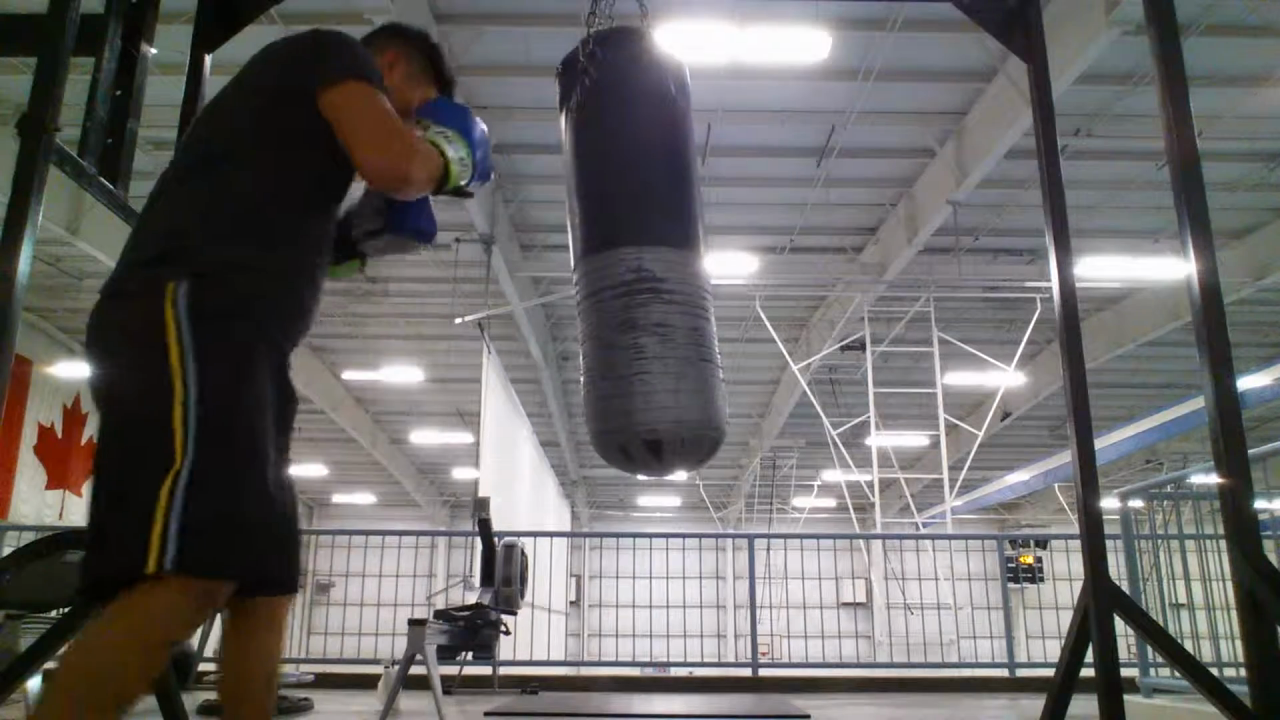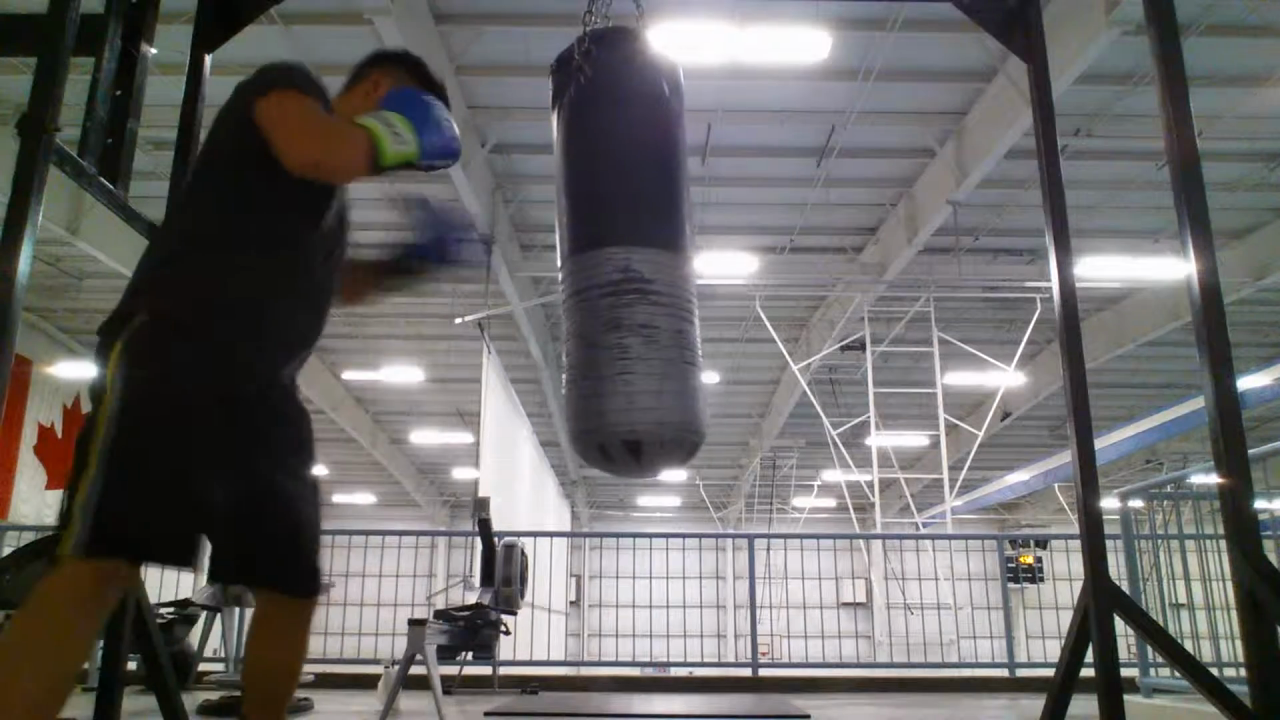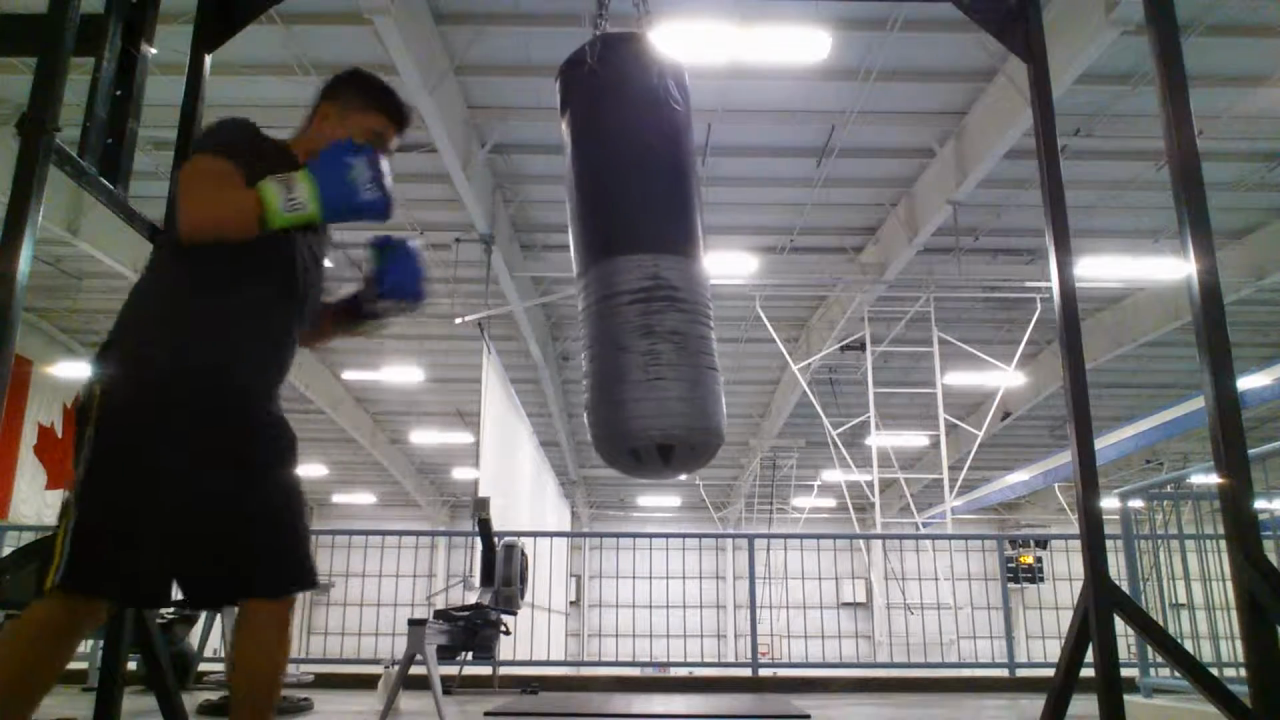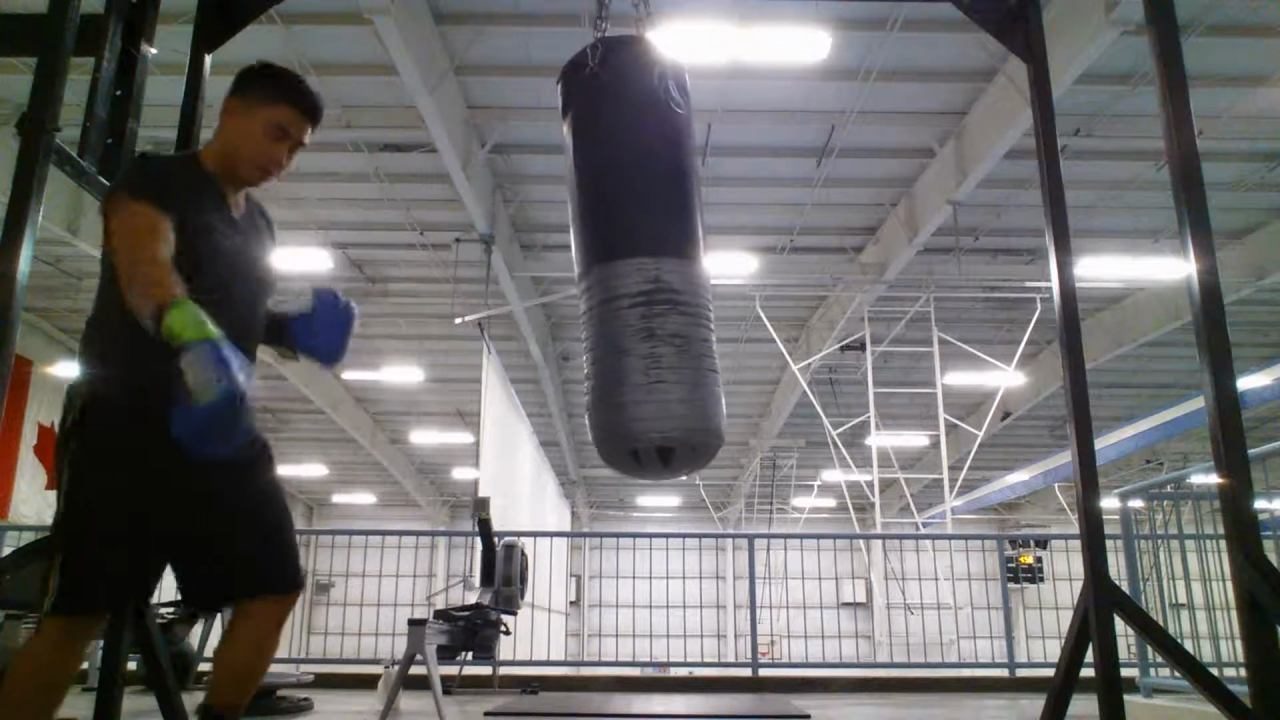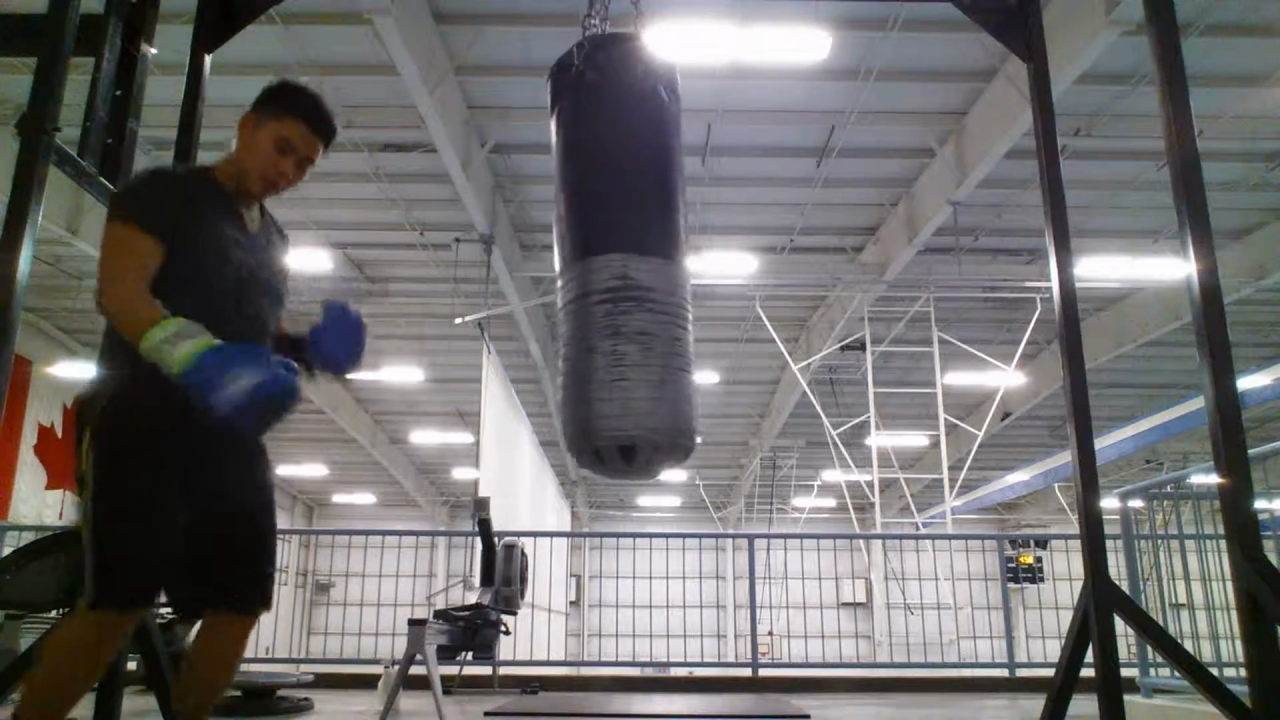
dt=0.3s
person 1, frame 1
left shoulder: (287, 113)
right shoulder: (329, 53)
right elbow: (394, 166)
right wrist: (450, 147)
left hip: (228, 354)
right hip: (192, 329)
left knee: (262, 589)
right knee: (188, 580)
person 1, frame 2
left shoulder: (327, 197)
right shoulder: (291, 86)
left elbow: (342, 282)
right elbow: (321, 153)
left wrist: (414, 260)
right wrist: (401, 132)
left hip: (258, 389)
right hip: (173, 354)
left knee: (293, 590)
right knee: (101, 567)
person 1, frame 3
left shoulder: (307, 226)
right shoulder: (238, 143)
right elbow: (201, 216)
left wrist: (370, 301)
right wrist: (320, 189)
left hip: (241, 416)
right hip: (150, 394)
left knee: (273, 595)
right knee: (80, 597)
person 1, frame 4
left shoulder: (255, 224)
right shoulder: (154, 178)
right elbow: (145, 267)
left wrist: (294, 330)
right wrist: (203, 348)
left hip: (219, 440)
right hip: (122, 427)
left knee: (274, 593)
right knee: (77, 617)
person 1, frame 5
left shoulder: (271, 241)
right shoulder: (165, 191)
right elbow: (119, 292)
left wrist: (308, 345)
right wrist: (203, 365)
left hip: (230, 438)
right hip: (138, 425)
left knee: (237, 606)
right knee: (116, 603)
